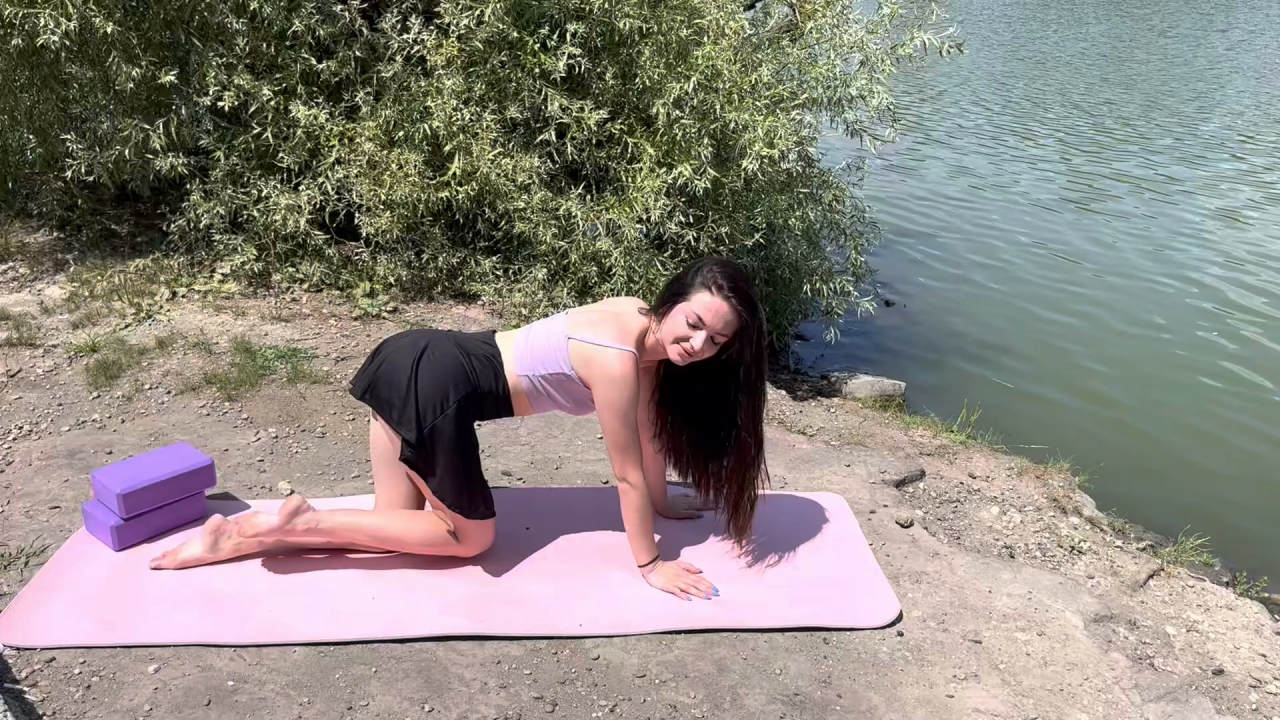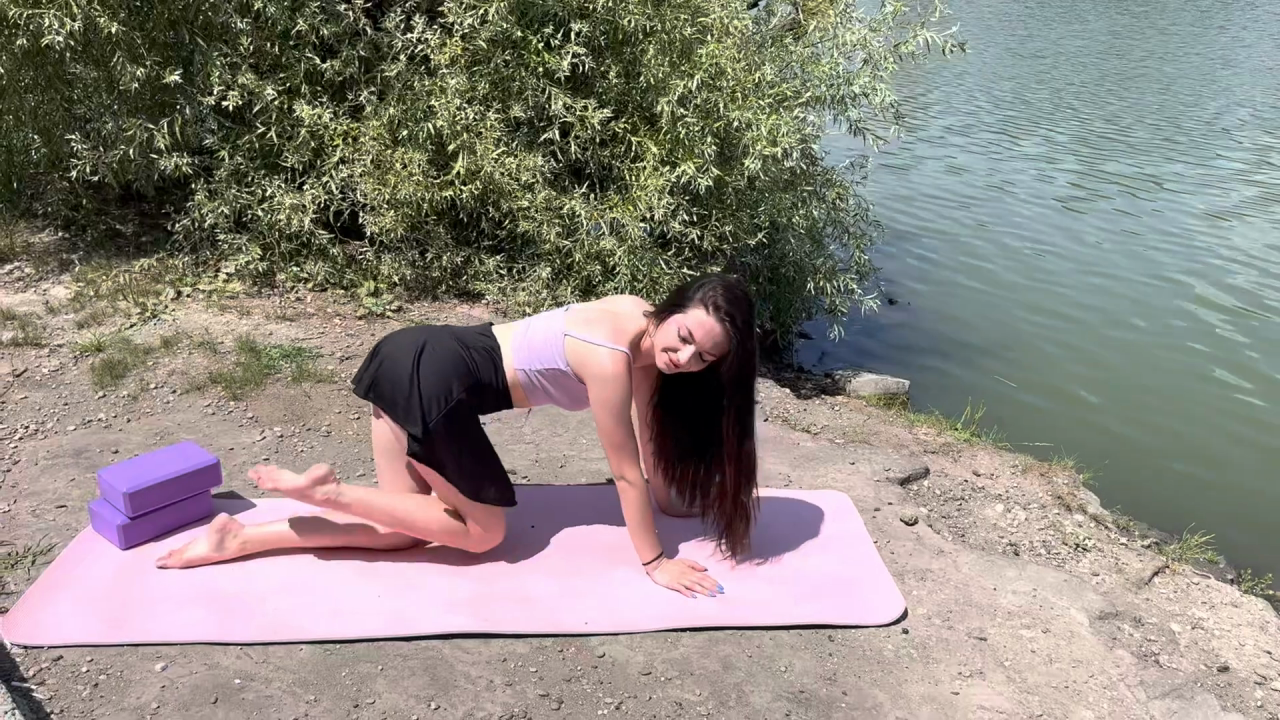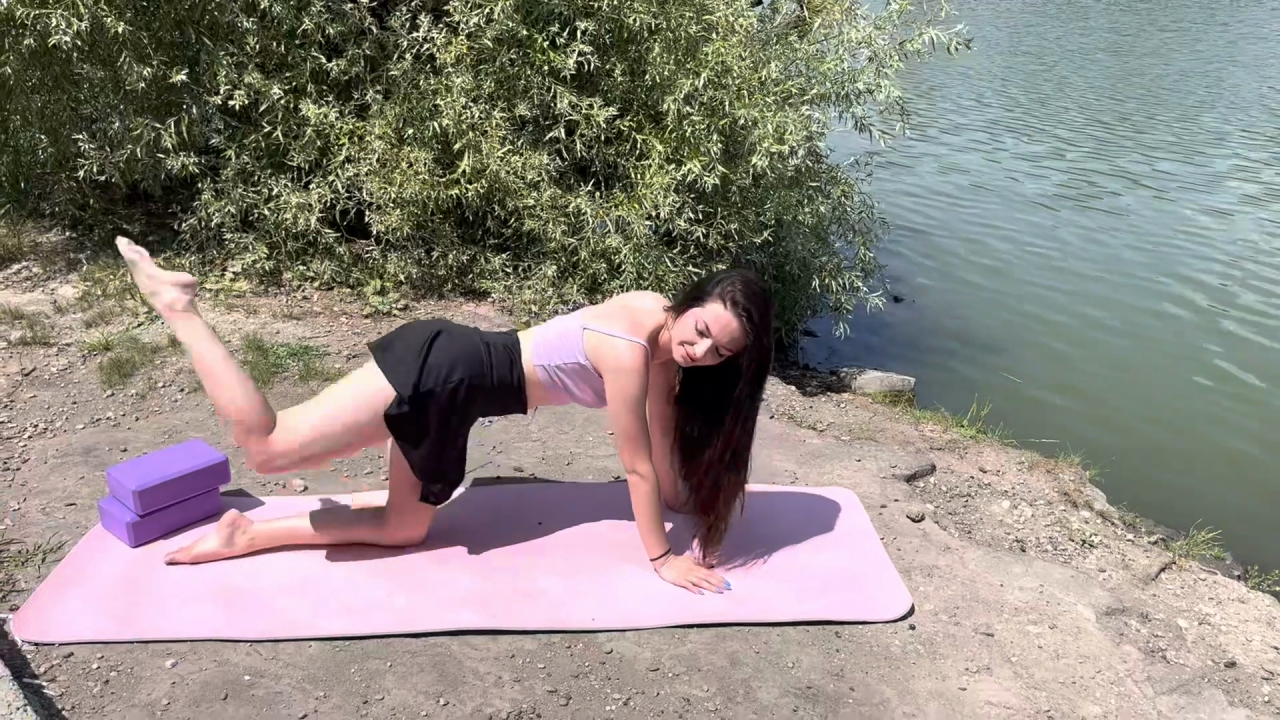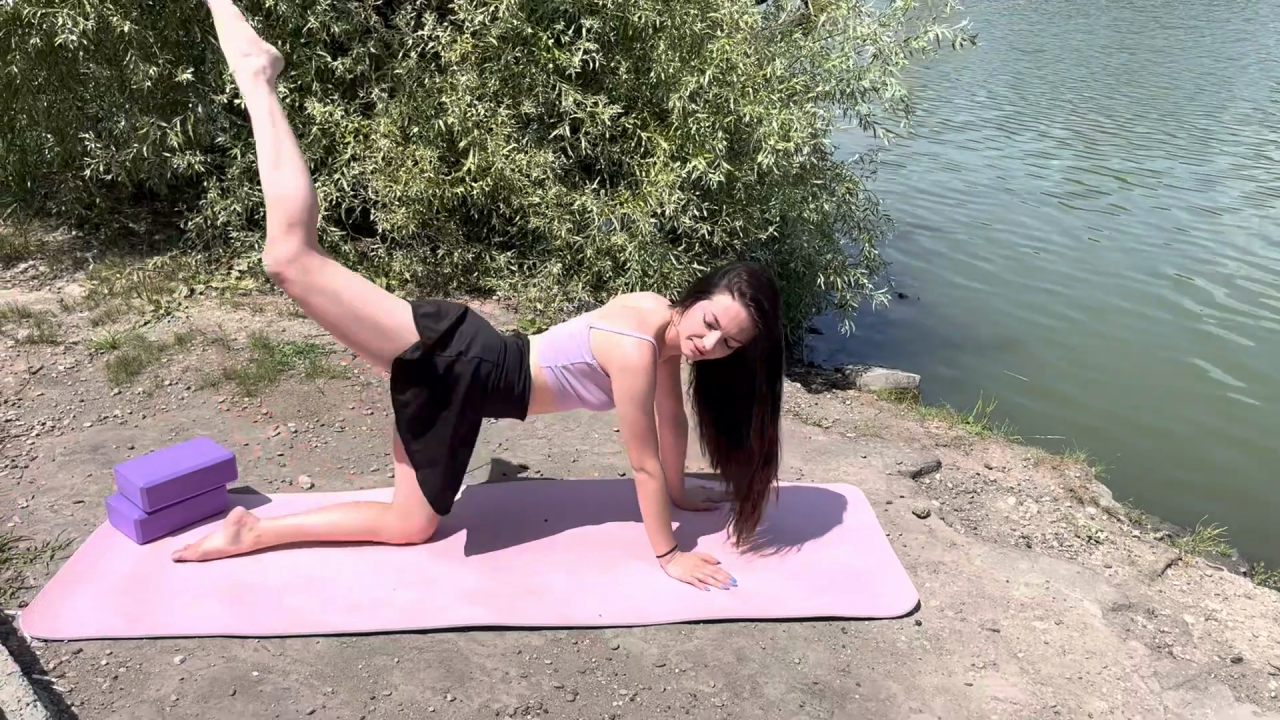
dt=0.3s
person 1, frame 1
left shoulder: (641, 320)
right shoulder: (618, 360)
left elbow: (650, 428)
right elbow: (627, 472)
left wrist: (661, 501)
right wrist: (649, 563)
left hip: (420, 361)
right hip: (433, 386)
left knee: (400, 526)
right knee: (467, 539)
left ankle: (233, 537)
right ankle: (301, 522)
person 1, frame 2
left shoulder: (640, 317)
right shoulder: (611, 358)
left elbow: (648, 425)
right elbow: (626, 469)
left wrist: (663, 498)
right wrist: (654, 561)
left hip: (423, 358)
right hip: (434, 380)
left knee: (401, 529)
right knee: (484, 532)
left ankle: (238, 536)
right ankle: (324, 488)
person 1, frame 3
left shoulder: (655, 310)
right shoulder: (630, 352)
left elbow: (660, 430)
right elbow: (638, 466)
left wrist: (674, 505)
right wrist: (664, 558)
left hip: (460, 368)
right hip: (441, 372)
left knee: (406, 525)
right knee: (266, 449)
left ankle: (247, 529)
right ankle: (180, 304)
person 1, frame 4
left shoulder: (665, 327)
right shoulder: (635, 350)
left elbow: (671, 428)
right elbow: (644, 464)
left wrist: (678, 498)
right wrist: (668, 554)
left hip: (457, 385)
right hip: (447, 355)
left knee: (411, 526)
right knee: (289, 257)
left ankle: (253, 531)
right ankle: (257, 79)
